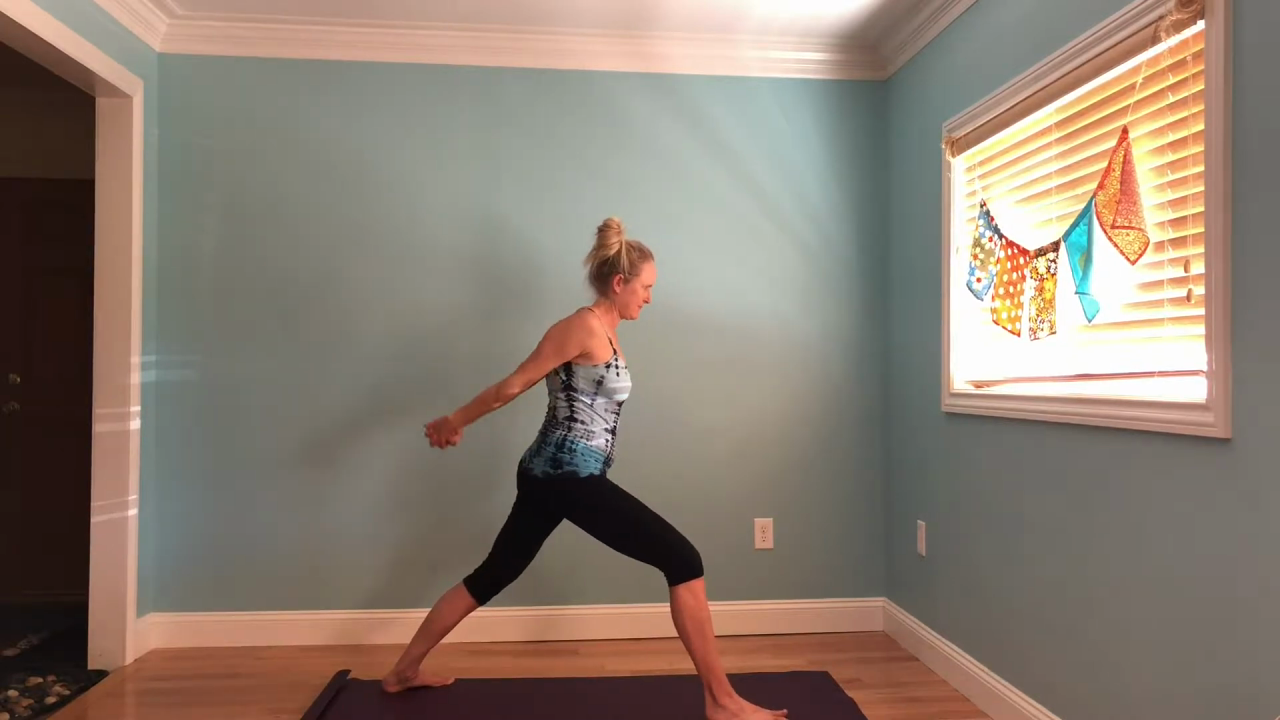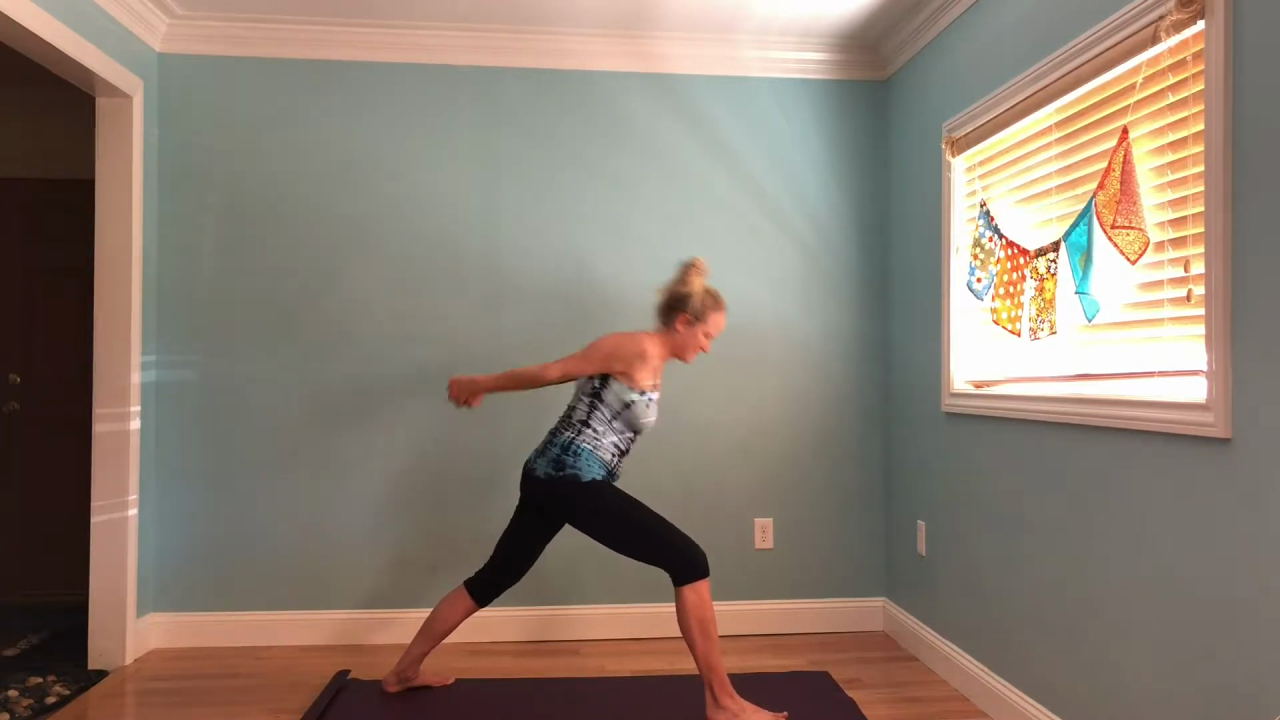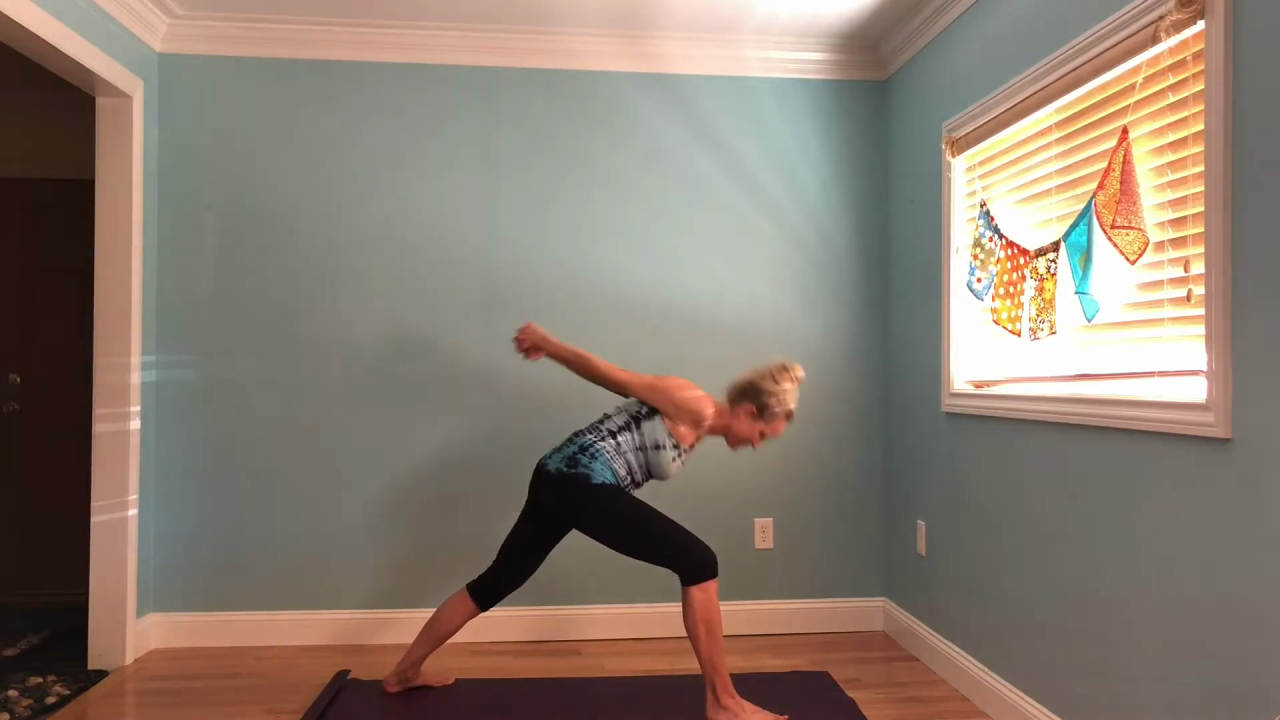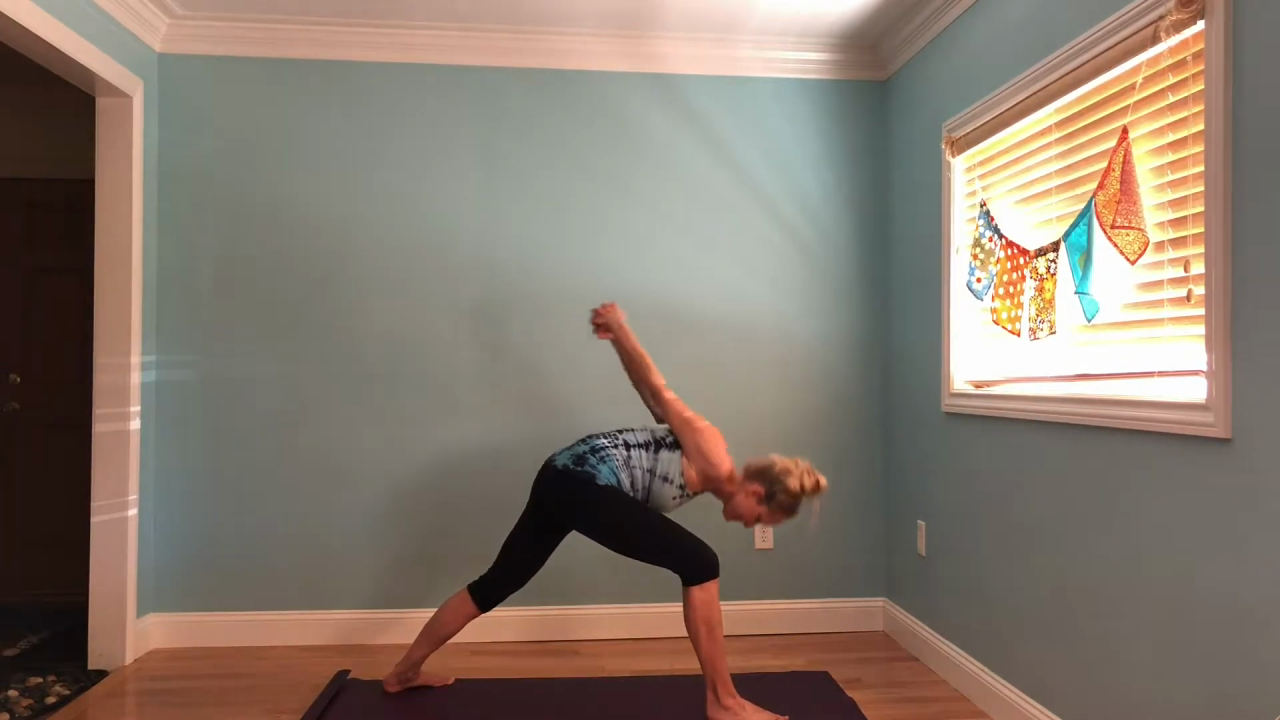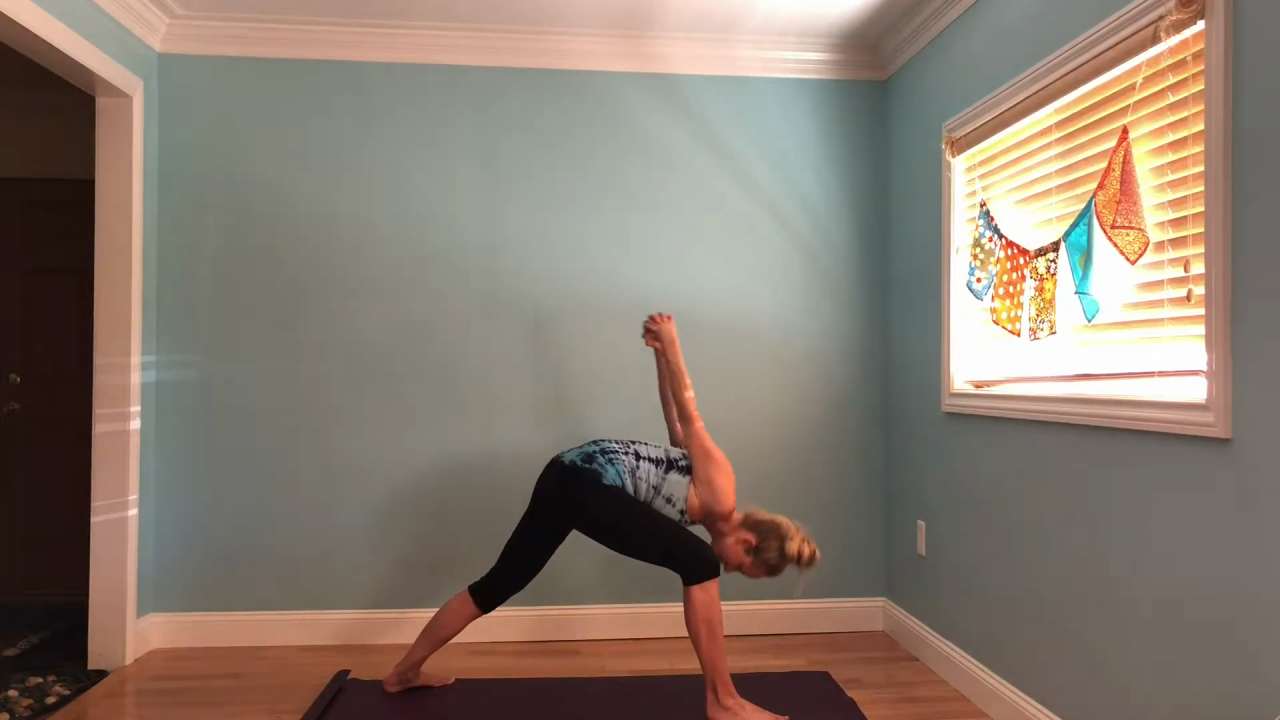
dt=0.4s
person 1, frame 1
left shoulder: (604, 332)
right shoulder: (585, 326)
left elbow: (521, 385)
right elbow: (515, 383)
right wrist: (457, 419)
left hip: (551, 473)
right hip: (570, 475)
left knee: (491, 576)
right knee: (683, 562)
left ankle: (403, 670)
person 1, frame 2
left shoulder: (651, 362)
right shoulder: (640, 349)
left elbow: (558, 373)
right elbow: (551, 372)
right wrist: (483, 385)
left hip: (553, 476)
right hip: (573, 478)
left knee: (493, 578)
right knee: (689, 562)
left ankle: (403, 670)
person 1, frame 3
left shoulder: (698, 422)
right shoulder: (697, 409)
left elbow: (612, 379)
right elbow: (616, 377)
right wrist: (550, 344)
left hip: (561, 478)
right hip: (581, 482)
left knee: (496, 581)
right knee: (698, 564)
left ankle: (403, 671)
person 1, frame 4
left shoulder: (705, 465)
right shoulder: (718, 467)
left elbow: (656, 397)
right elbow: (663, 396)
left wrist: (618, 336)
right wrist: (620, 330)
left hip: (564, 477)
right hip: (585, 482)
left knee: (497, 582)
right knee: (699, 564)
left ankle: (405, 671)
person 1, frame 5
left shoulder: (707, 489)
right shoulder: (721, 498)
left elbow: (678, 418)
right elbow: (689, 419)
right wrist: (669, 344)
left hip: (568, 476)
right hip: (587, 483)
left knee: (498, 583)
right knee: (697, 566)
left ankle: (405, 671)
